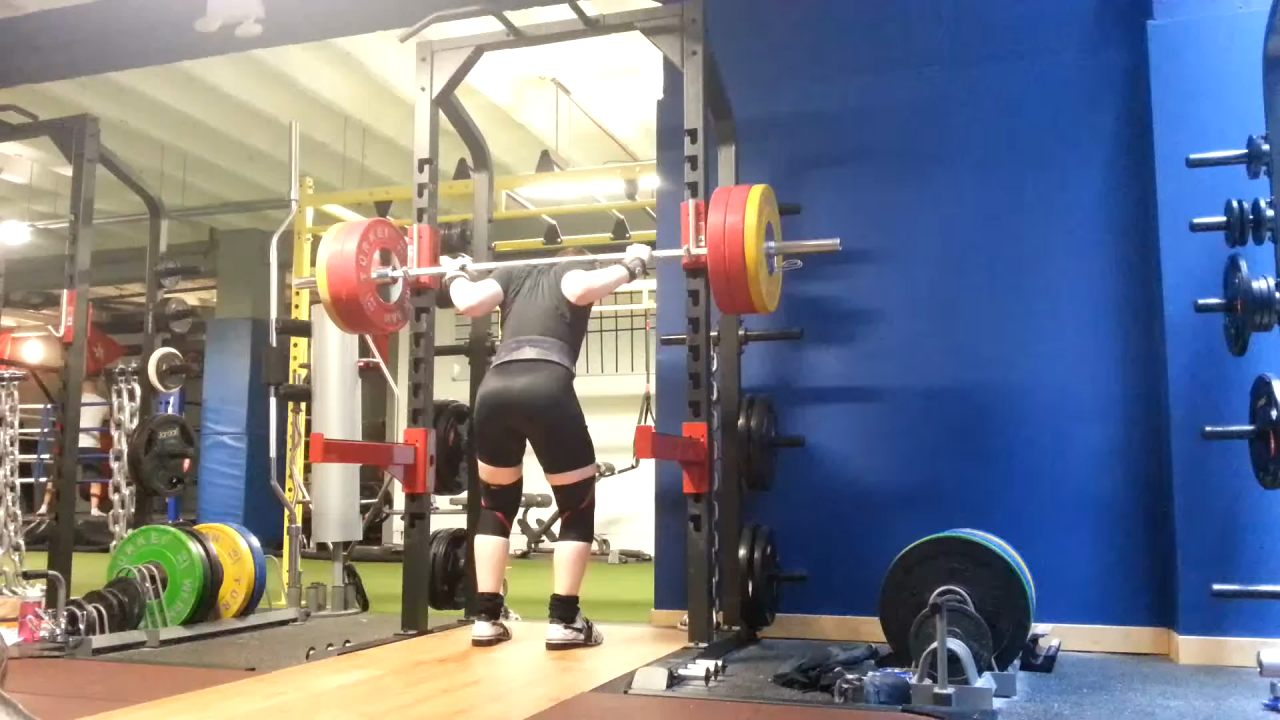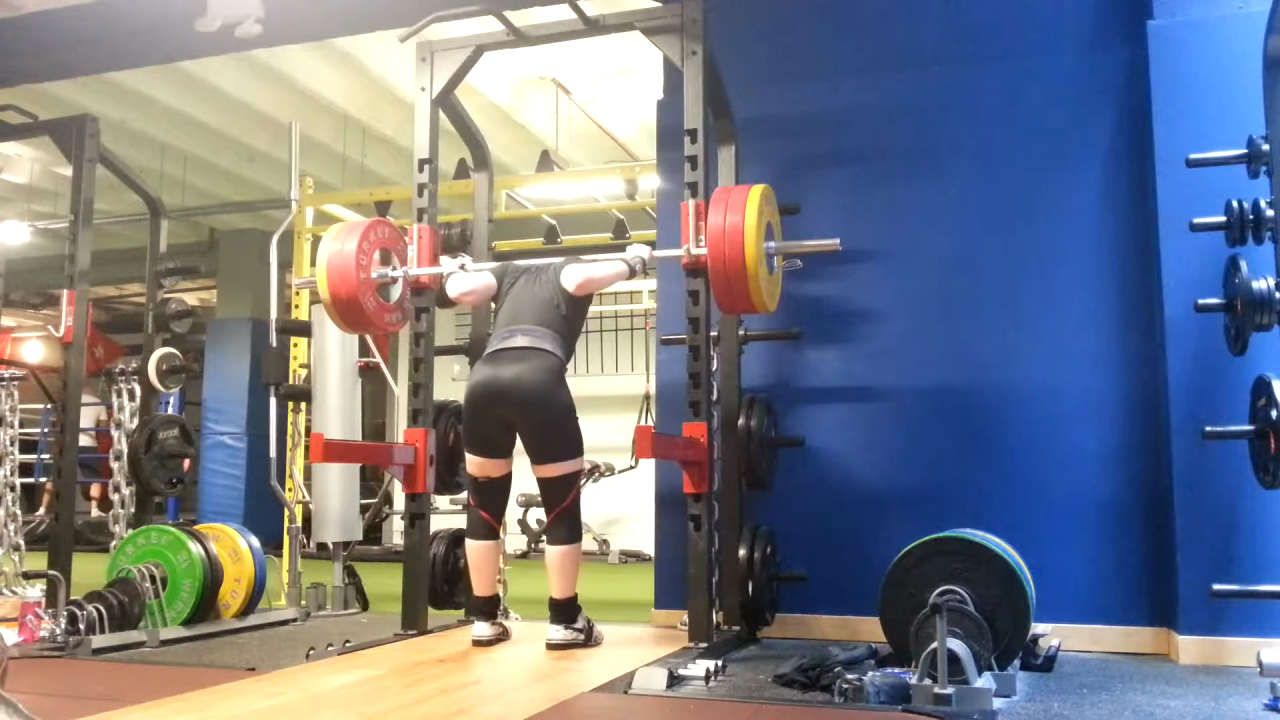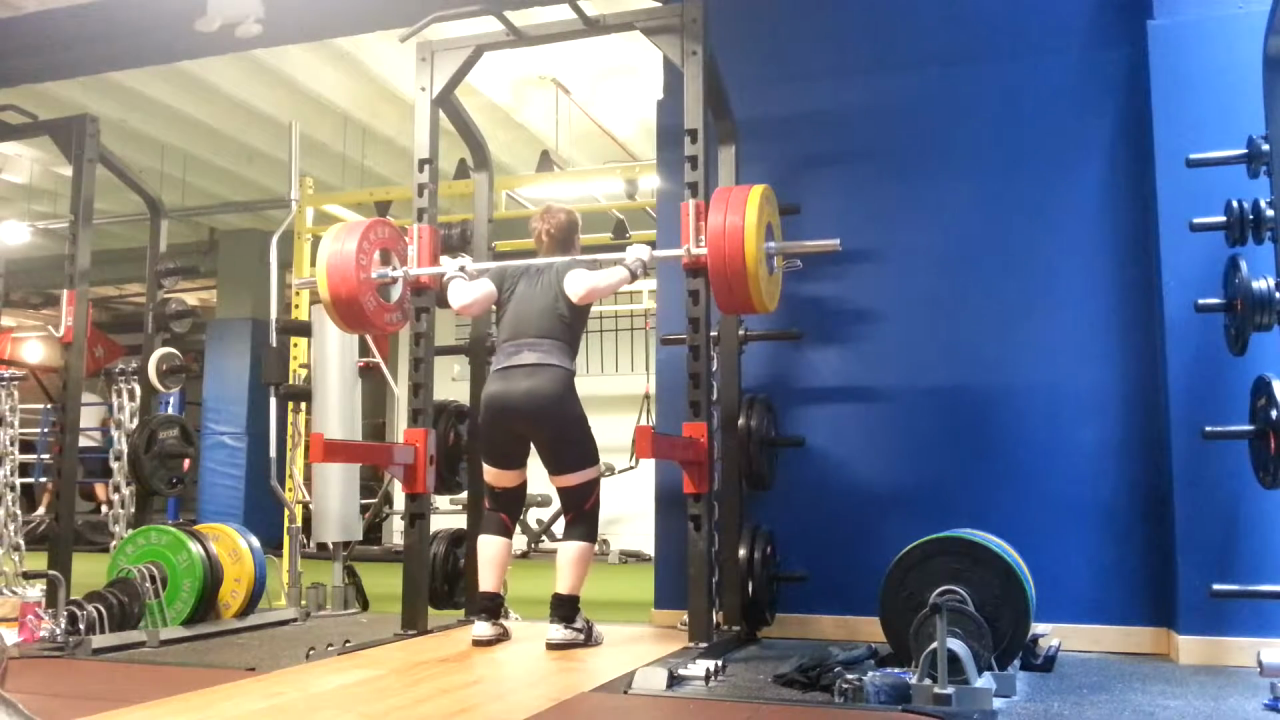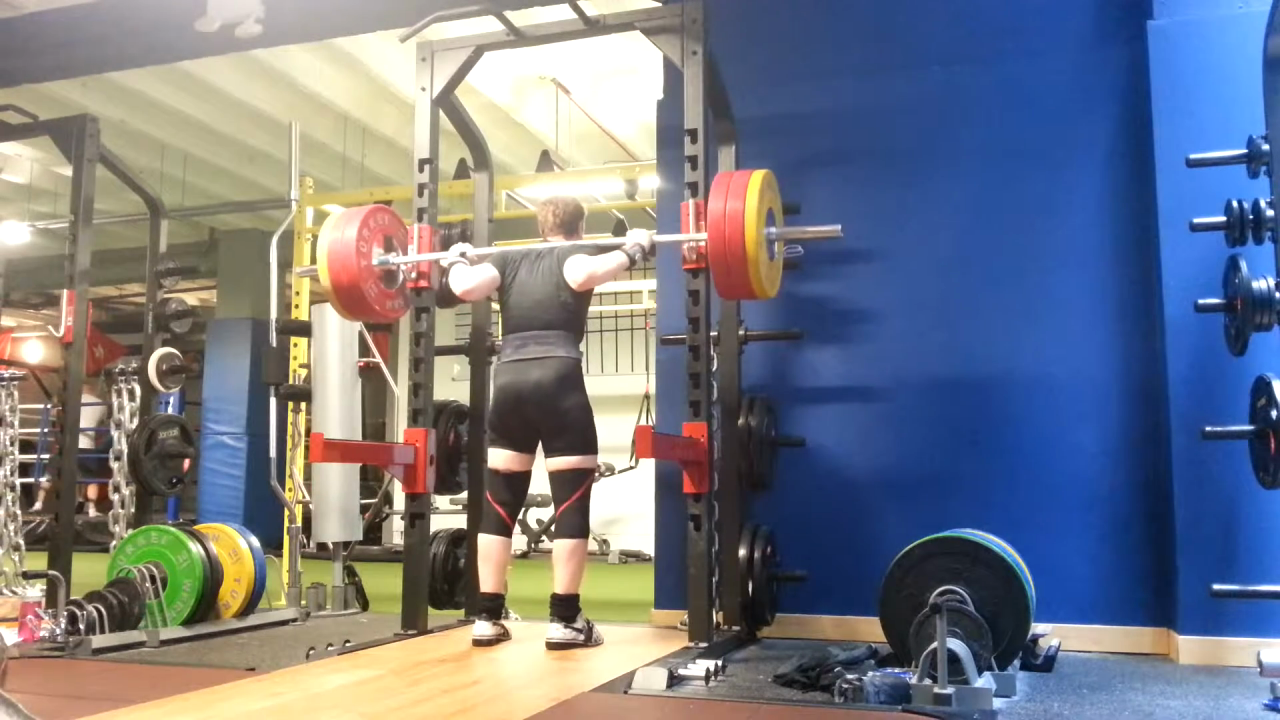
dt=1s
person 1, frame 1
left shoulder: (514, 273)
right shoulder: (582, 268)
left elbow: (470, 303)
right elbow: (581, 291)
left wrist: (455, 275)
right wrist: (632, 265)
left hip: (494, 390)
right hip: (546, 388)
left knee: (496, 507)
right knee: (577, 509)
left ankle: (486, 619)
right ankle: (564, 621)
person 1, frame 2
left shoulder: (510, 271)
right shoulder: (574, 267)
left elbow: (463, 292)
right elbow: (581, 279)
left wrist: (452, 271)
right wrist: (632, 263)
left hip: (484, 380)
right hip: (538, 378)
left knee: (484, 505)
right knee: (562, 507)
left ankle: (484, 620)
right ankle: (565, 622)
person 1, frame 3
left shoulder: (507, 272)
right shoulder: (576, 268)
left elbow: (464, 302)
right elbow: (582, 291)
left wrist: (454, 275)
right wrist: (633, 266)
left hip: (497, 393)
right hip: (548, 390)
left knee: (500, 509)
right knee: (582, 510)
left ankle: (486, 618)
right ankle: (564, 621)
person 1, frame 4
left shoulder: (508, 257)
right shoulder: (581, 251)
left elbow: (467, 288)
right elbow: (583, 275)
left wrist: (455, 261)
right wrist: (633, 249)
left hip: (508, 381)
right hip: (558, 379)
left knee: (499, 503)
right knee: (571, 503)
left ankle: (487, 617)
right ankle: (565, 620)
